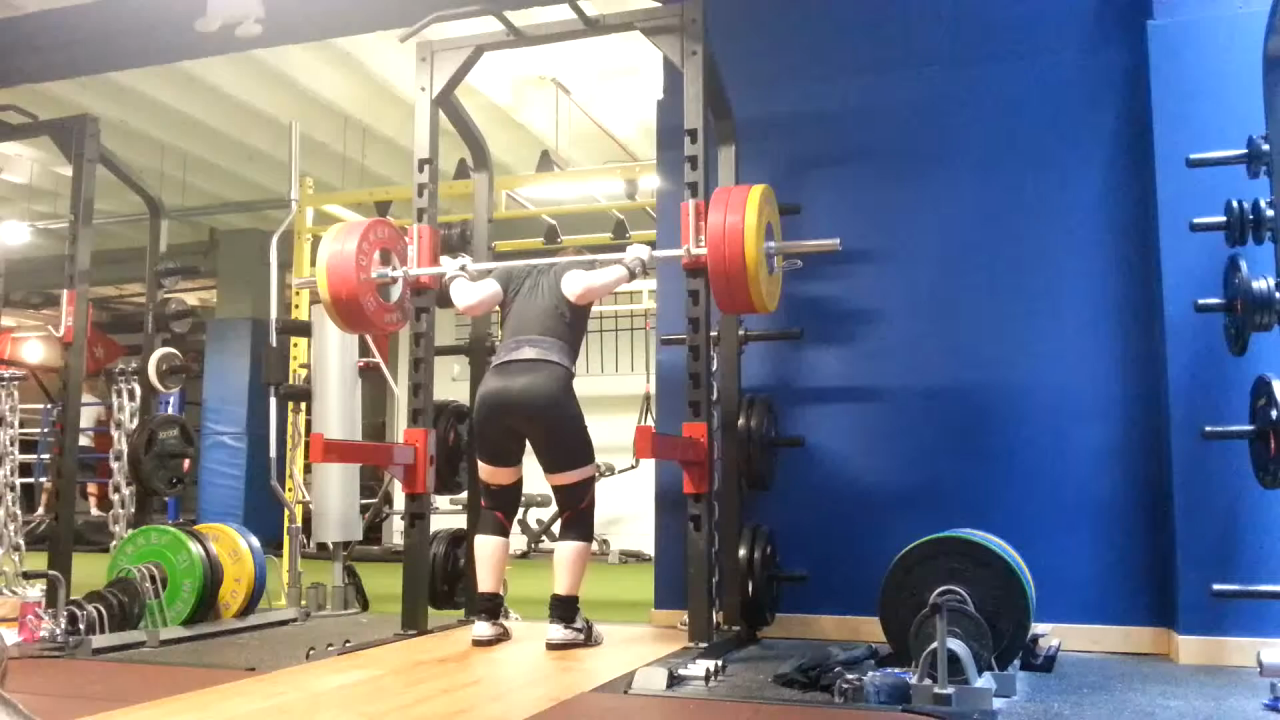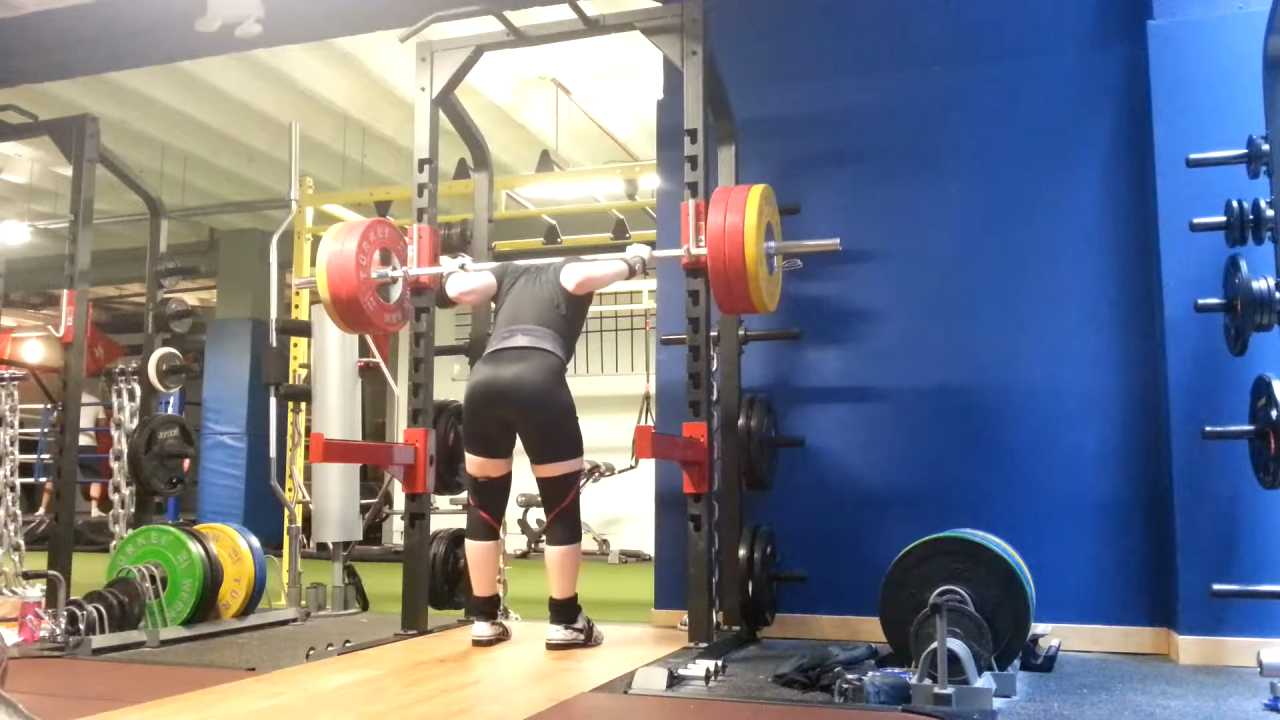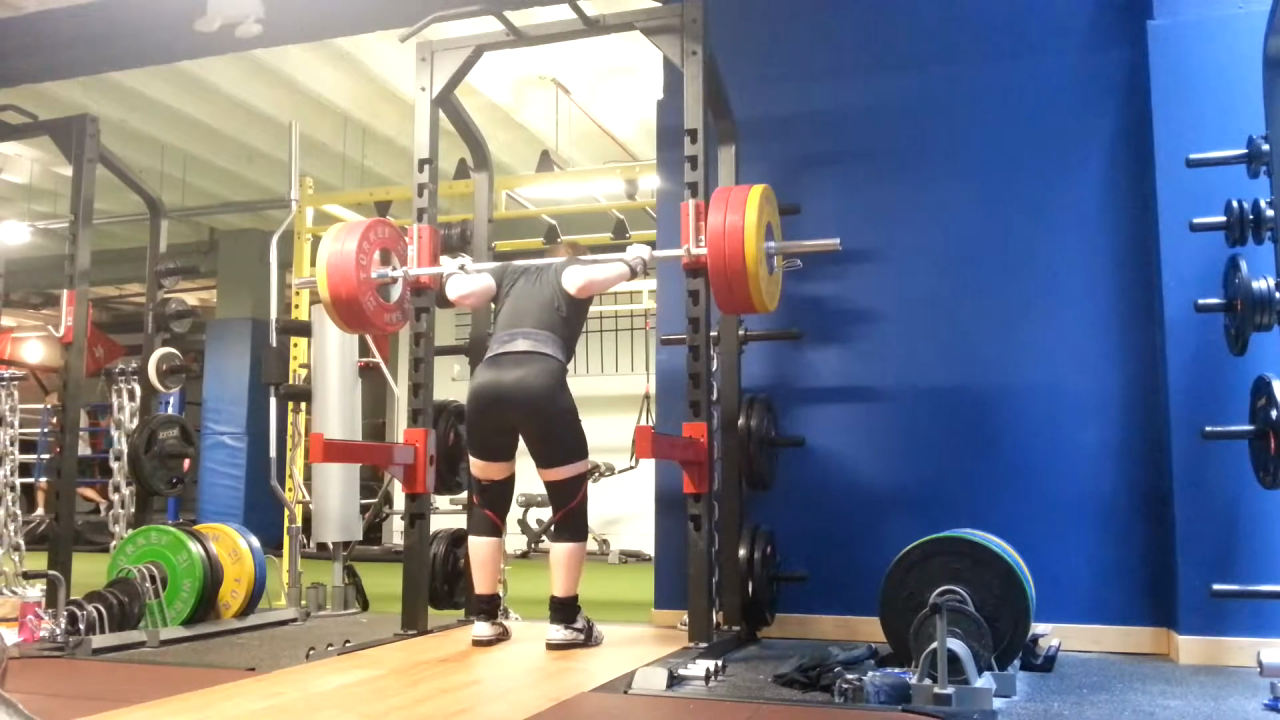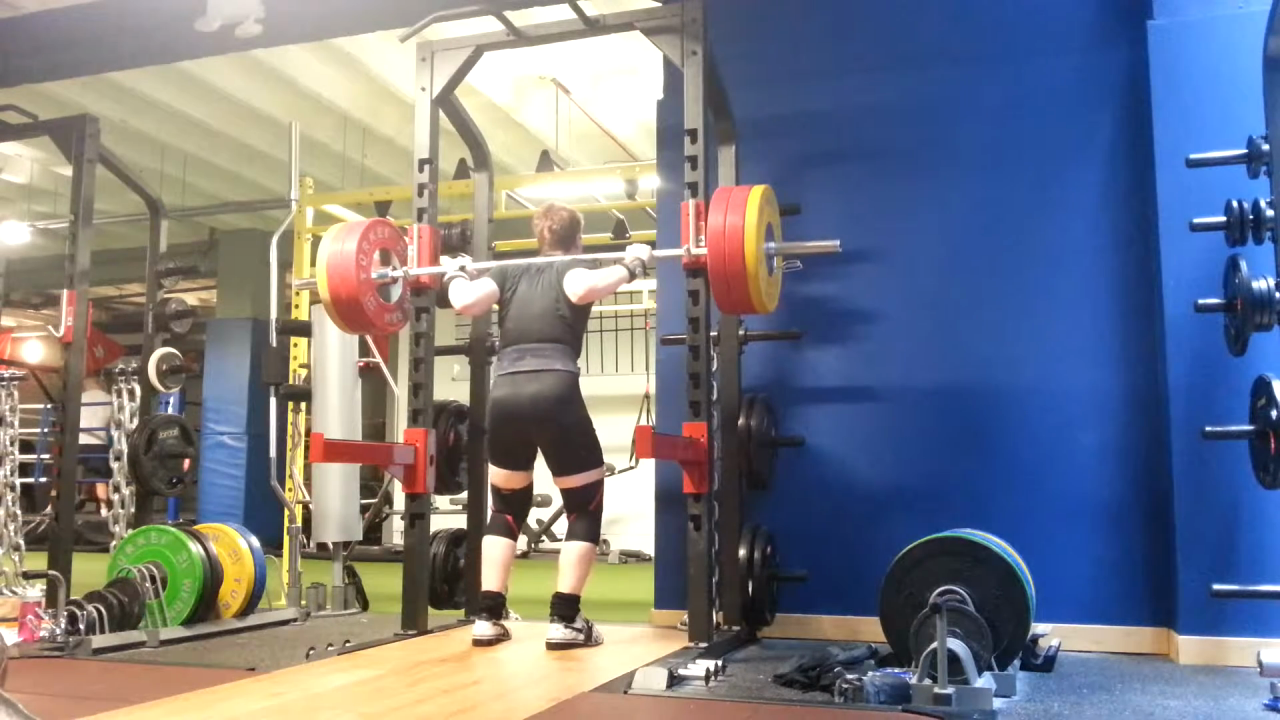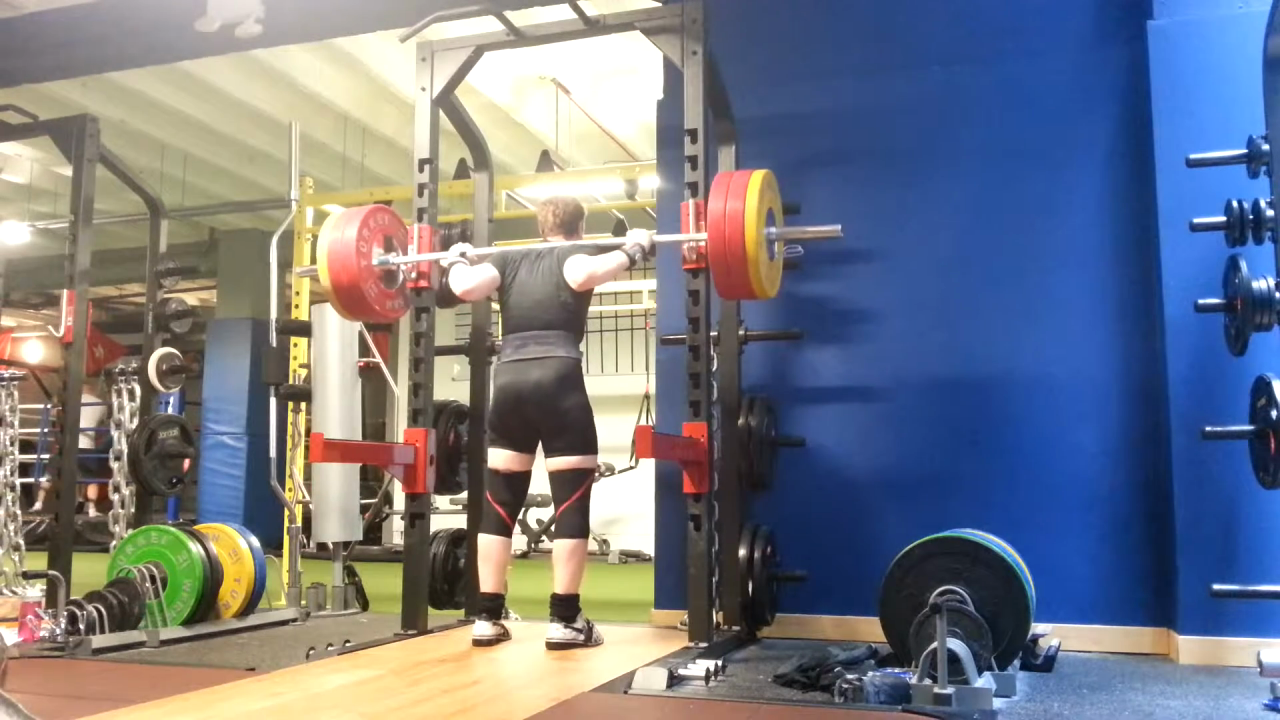
dt=0.7s
person 1, frame 1
left shoulder: (513, 274)
right shoulder: (580, 268)
left elbow: (470, 302)
right elbow: (581, 289)
left wrist: (455, 274)
right wrist: (631, 265)
left hip: (493, 391)
right hip: (546, 389)
left knee: (495, 507)
right knee: (577, 509)
left ankle: (486, 618)
right ankle: (564, 621)
person 1, frame 2
left shoulder: (510, 272)
right shoulder: (573, 267)
left elbow: (465, 290)
right elbow: (581, 278)
left wrist: (451, 271)
right wrist: (632, 262)
left hip: (484, 379)
right hip: (538, 379)
left knee: (484, 505)
right knee: (562, 507)
left ankle: (484, 620)
right ankle: (565, 622)
person 1, frame 3
left shoulder: (509, 270)
right shoulder: (576, 269)
left elbow: (461, 294)
right elbow: (581, 283)
left wrist: (452, 273)
right wrist: (632, 265)
left hip: (487, 384)
right hip: (539, 381)
left knee: (487, 505)
right knee: (569, 506)
left ankle: (484, 619)
right ankle: (565, 622)
person 1, frame 4
left shoulder: (508, 272)
right shoulder: (580, 266)
left elbow: (466, 303)
right elbow: (581, 291)
left wrist: (454, 275)
right wrist: (632, 265)
left hip: (504, 396)
right hip: (554, 394)
left knee: (506, 511)
right knee: (585, 510)
left ankle: (487, 617)
right ankle: (565, 620)
person 1, frame 5
left shoulder: (508, 257)
right shoulder: (581, 251)
left elbow: (467, 288)
right elbow: (583, 275)
left wrist: (455, 261)
right wrist: (633, 249)
left hip: (508, 381)
right hip: (558, 379)
left knee: (499, 503)
right knee: (571, 503)
left ankle: (487, 617)
right ankle: (565, 620)
